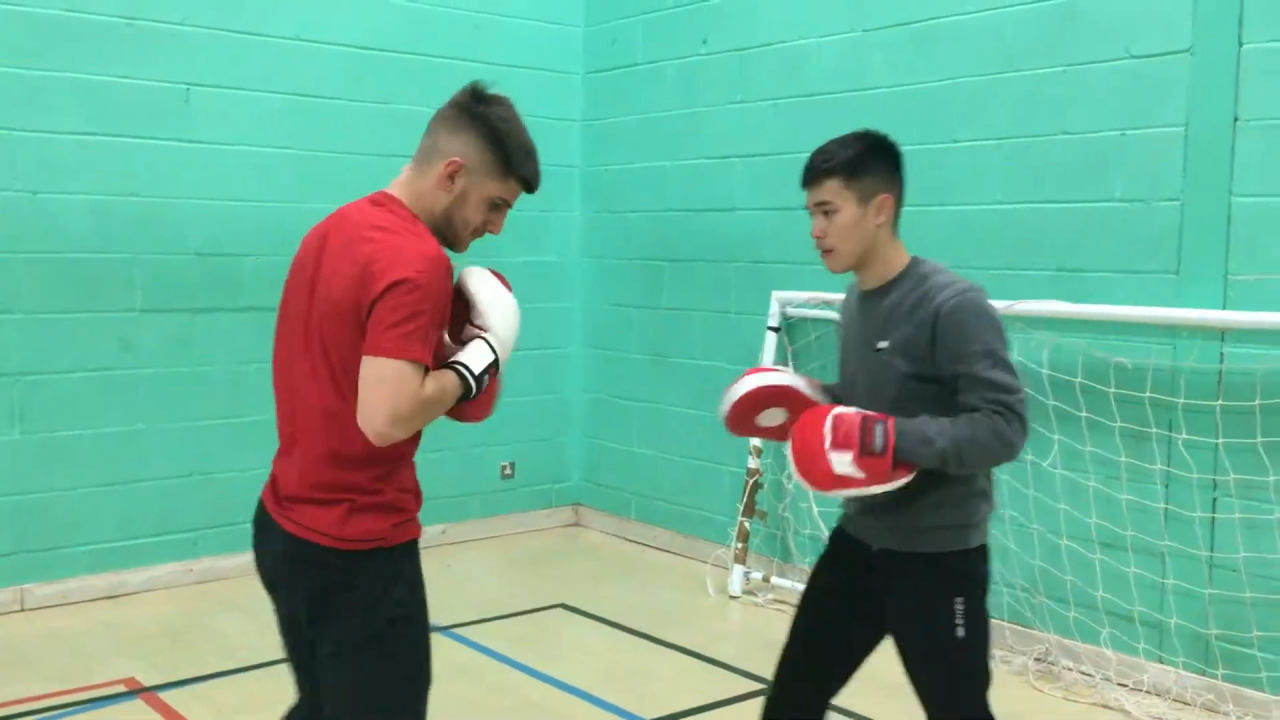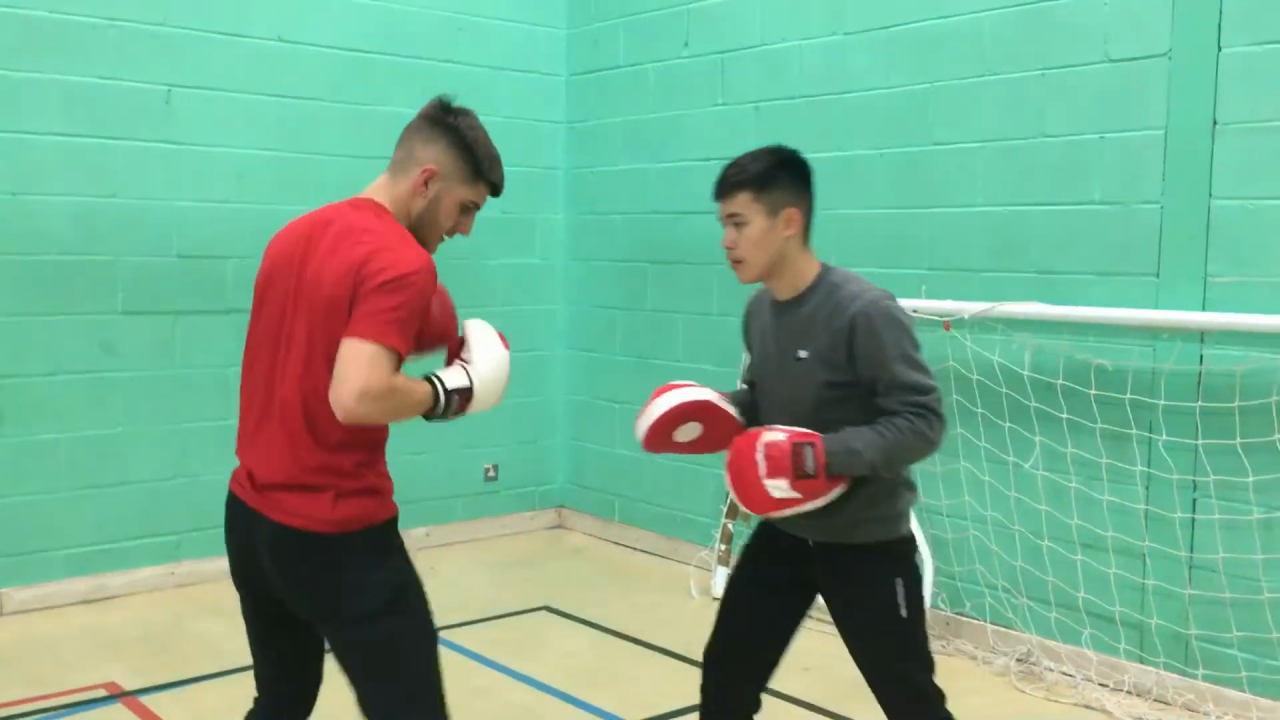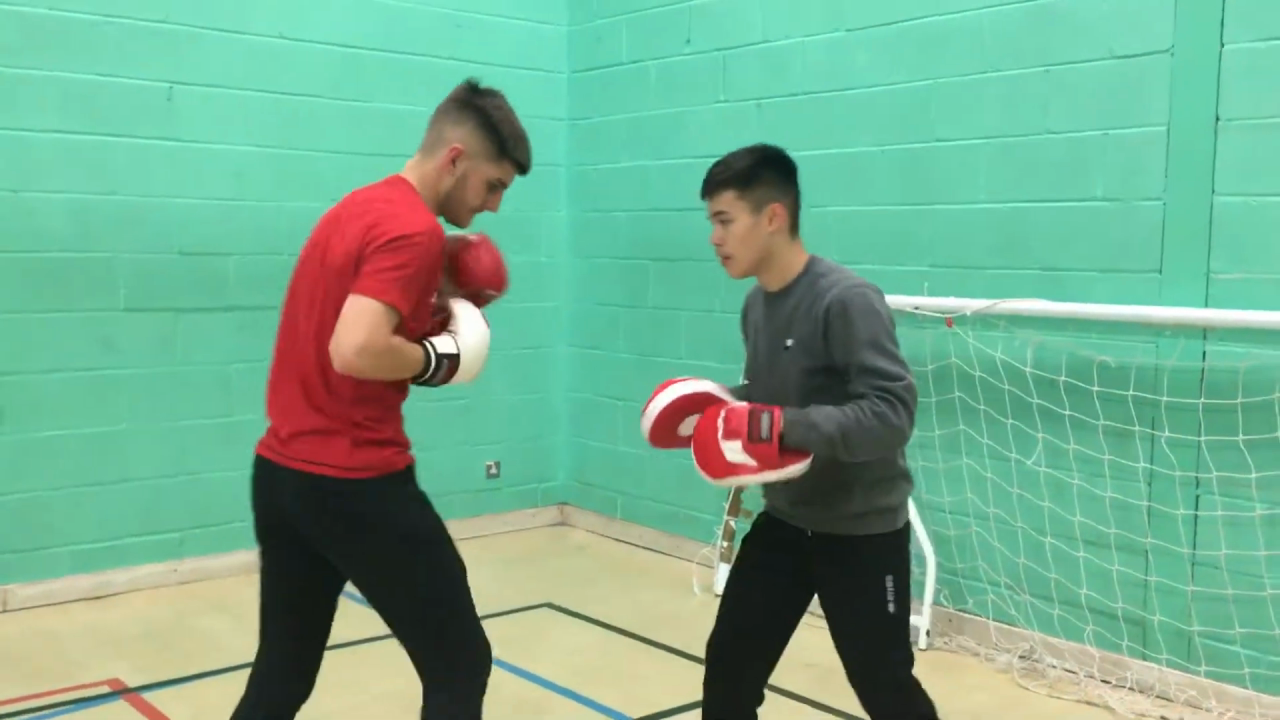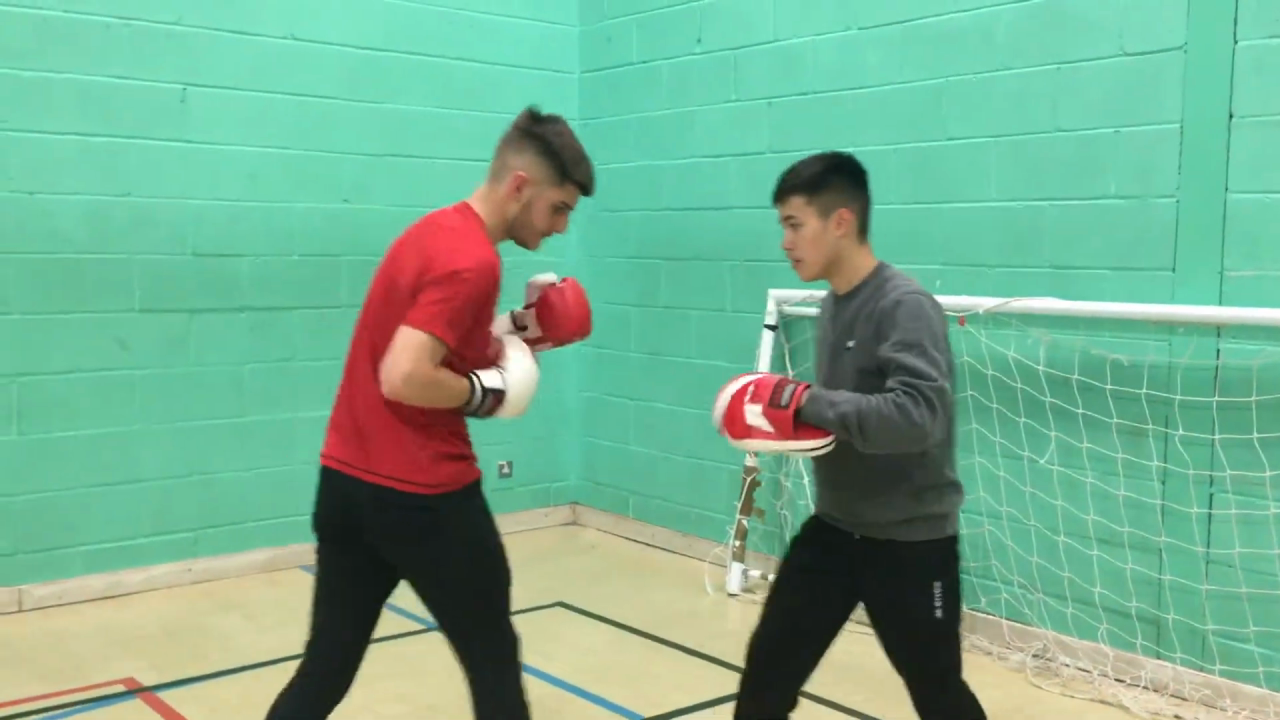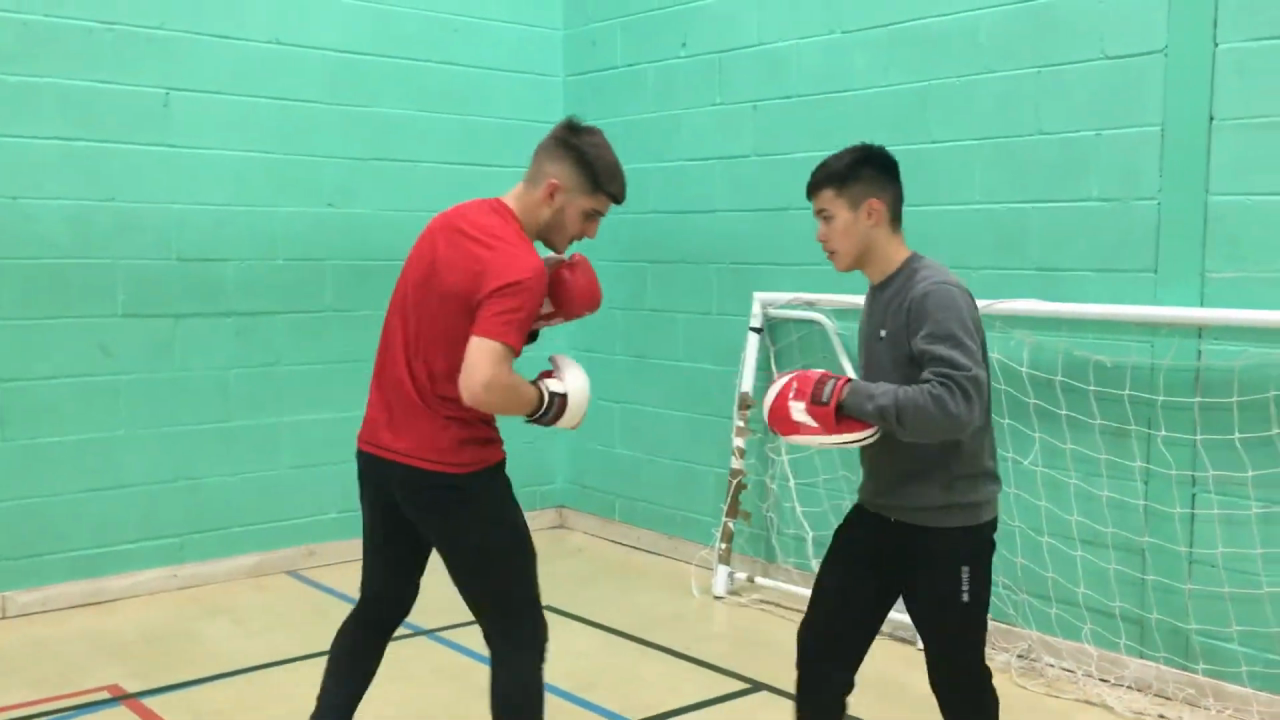
dt=0.2s
person 1, frame 1
left shoulder: (331, 232)
right shoulder: (417, 262)
right elbow: (388, 419)
left wrist: (439, 366)
right wrist: (474, 361)
left hip: (283, 528)
right hip: (355, 550)
person 1, frame 2
left shoulder: (297, 235)
right shoulder: (402, 262)
right elbow: (354, 398)
right wrist: (450, 391)
left hip: (252, 516)
right hip: (337, 533)
person 1, frame 3
left shoulder: (352, 210)
right shoulder: (416, 231)
right elbow: (355, 350)
left wrist: (444, 305)
right wrist: (441, 359)
left hip: (281, 473)
right hip: (358, 484)
right knee: (459, 662)
person 1, frame 4
left shoulder: (432, 231)
right shoulder: (472, 263)
right elbow: (404, 379)
left wrist: (517, 334)
right wrist: (486, 390)
left hip: (345, 480)
right hip: (427, 493)
left knee: (327, 664)
right knee: (491, 657)
person 1, frame 5
left shoulder: (452, 222)
right shoulder: (521, 268)
right elbow: (481, 387)
right wrist: (551, 400)
left hip: (380, 456)
right hip: (454, 474)
left knee: (378, 608)
right knee: (518, 638)
person 2, frame 1
left shoulder: (952, 304)
right shoulder: (856, 305)
left elbow: (1004, 423)
left wrist: (904, 441)
right wrist: (819, 405)
left hip: (939, 553)
right hip: (860, 542)
person 2, frame 2
left shoulder: (865, 311)
right shoulder: (757, 311)
left elbow: (923, 423)
left wrist: (835, 454)
right wrist: (722, 414)
left hip: (869, 542)
right hip: (784, 533)
right knee: (727, 672)
person 2, frame 3
left shoulder: (849, 301)
right shoulder: (754, 305)
left elbow: (892, 414)
left wrist: (788, 426)
right wrist: (726, 410)
left hip: (863, 532)
right hip: (785, 524)
right knee: (730, 665)
person 2, frame 4
left shoulder: (906, 306)
right shoulder: (832, 307)
left elbow: (917, 417)
left wrist: (810, 404)
right wrist: (790, 410)
left hip: (912, 539)
right hip: (835, 528)
right knee: (770, 664)
person 2, frame 5
left shoulder: (937, 295)
right shoulder: (881, 294)
left elbow: (957, 404)
left wrist: (848, 397)
right wrist: (828, 401)
left hip: (950, 524)
right hip: (880, 513)
left knee: (956, 673)
right knee: (822, 647)
